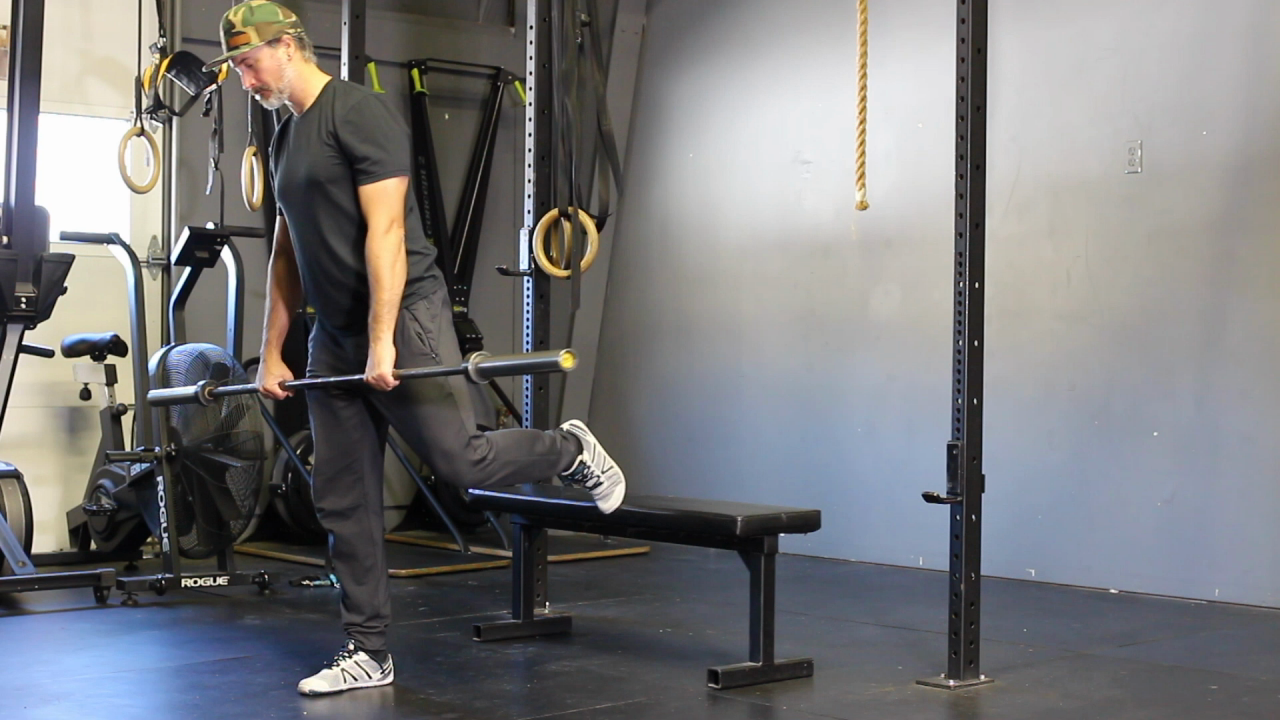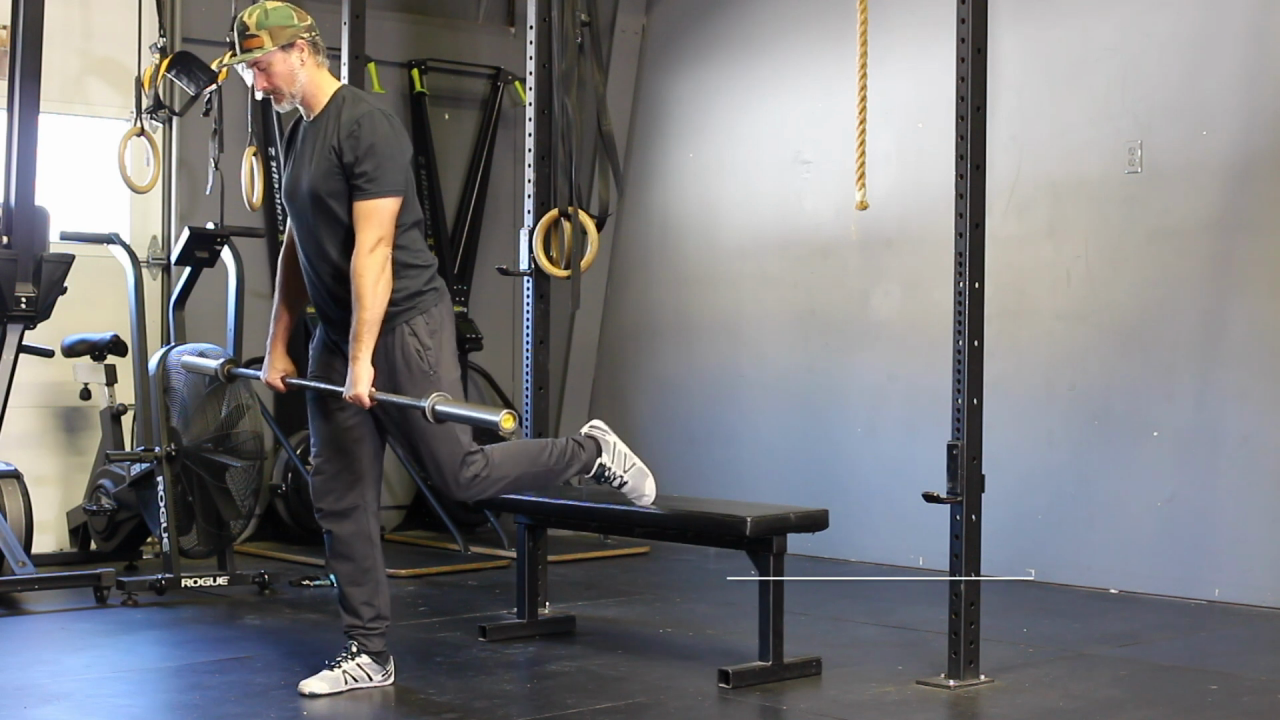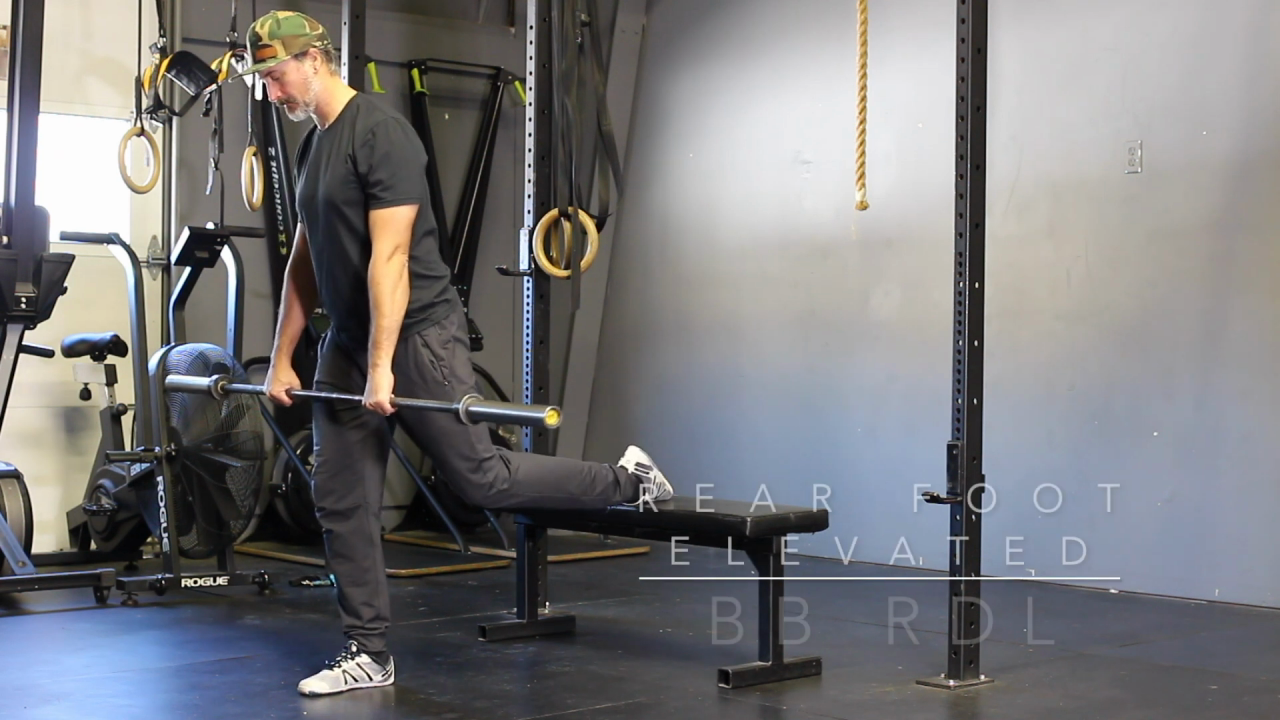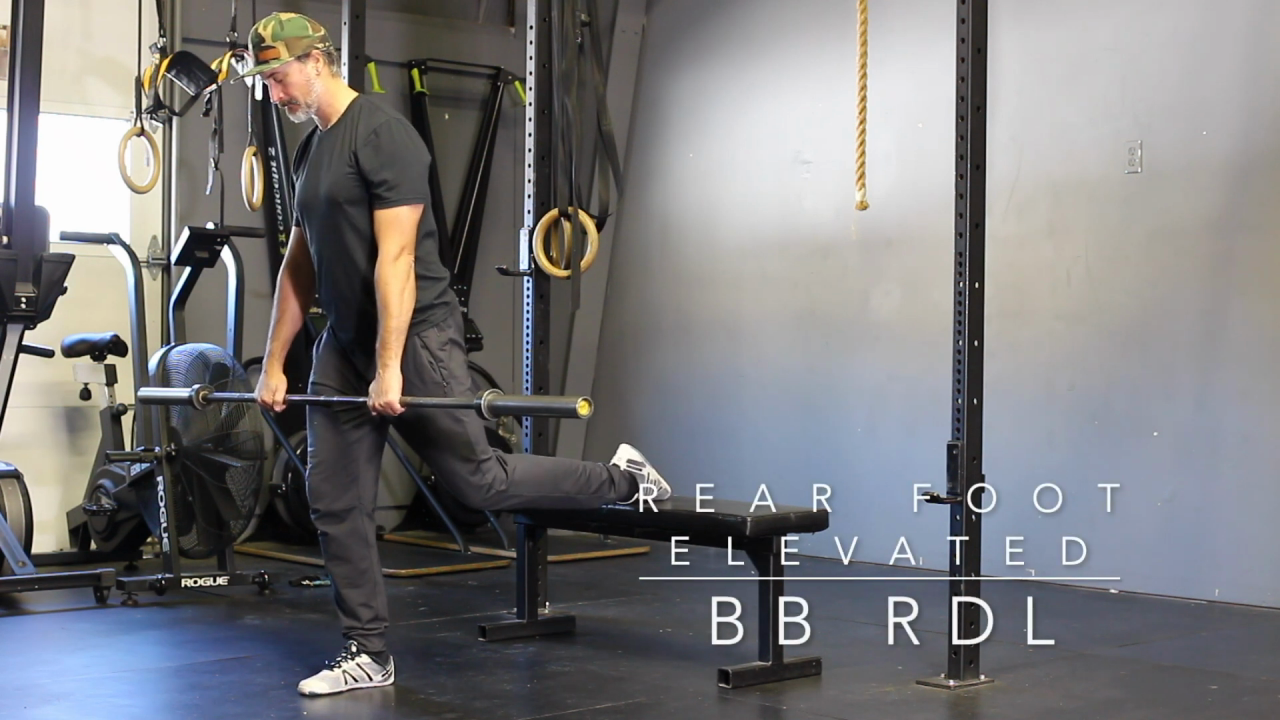
dt=0.7s
person 1, frame 1
left shoulder: (358, 112)
right shoulder: (286, 137)
left elbow: (386, 232)
right elbow: (286, 255)
left wrist: (383, 343)
right wrist: (271, 353)
left hip: (405, 316)
right hip: (334, 335)
left knee: (459, 458)
right knee: (342, 499)
left ankle: (572, 453)
right ankle: (368, 652)
person 1, frame 2
left shoulder: (365, 125)
right shoulder: (299, 136)
left elbow: (374, 252)
right elbow: (297, 250)
left wrist: (362, 362)
right wrist: (276, 348)
left hip: (405, 325)
right hip: (336, 333)
left knee: (462, 473)
right knee: (339, 501)
left ankle: (593, 452)
right ankle: (368, 653)
person 1, frame 3
left shoulder: (380, 134)
right shoulder: (313, 148)
left elbow: (389, 258)
right elbow: (304, 262)
left wrist: (381, 369)
right wrist: (280, 360)
left hip: (417, 336)
right hip: (346, 341)
left knee: (482, 477)
right knee: (340, 501)
left ankle: (628, 480)
right ankle: (367, 653)
person 1, frame 4
left shoulder: (382, 135)
right shoulder: (310, 151)
left elbow: (396, 259)
right elbow: (299, 268)
left wrist: (390, 368)
right wrist: (272, 366)
left hip: (415, 338)
right hip: (343, 344)
left knee: (479, 479)
right knee: (335, 503)
left ankle: (620, 478)
right ankle: (367, 654)
